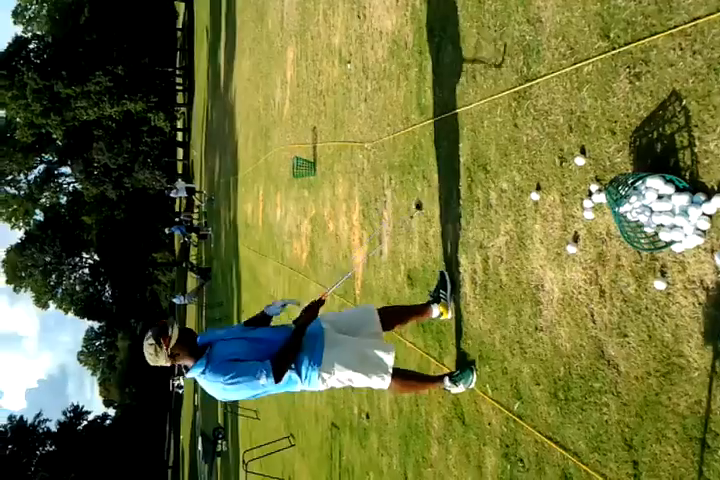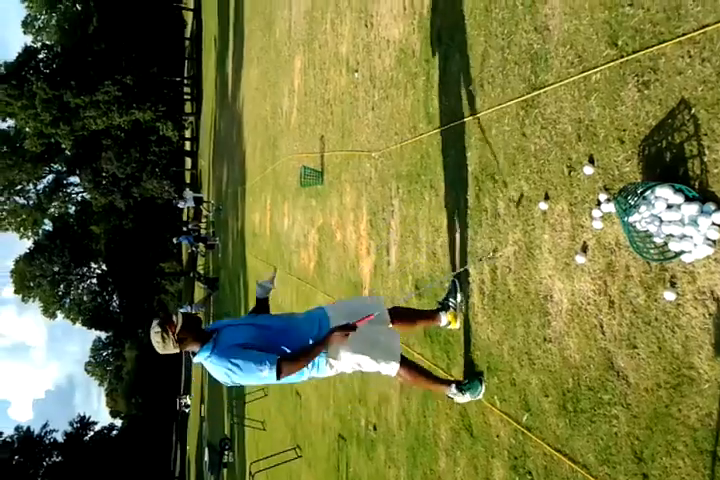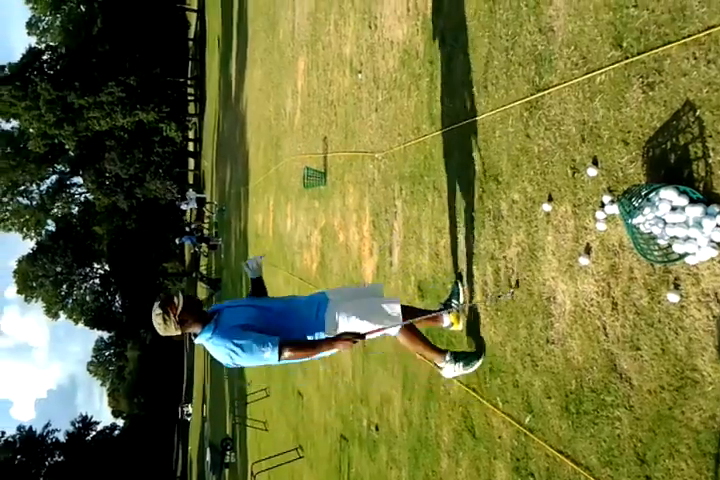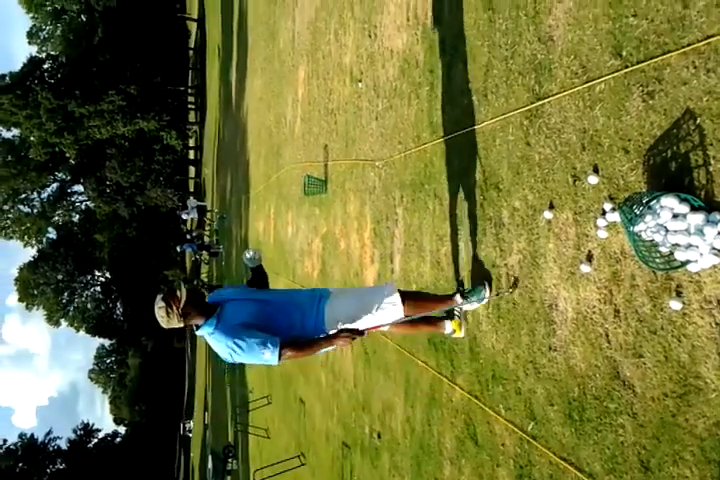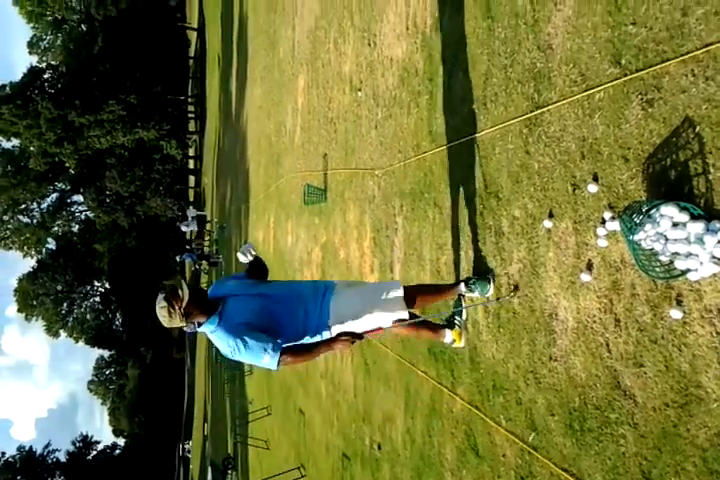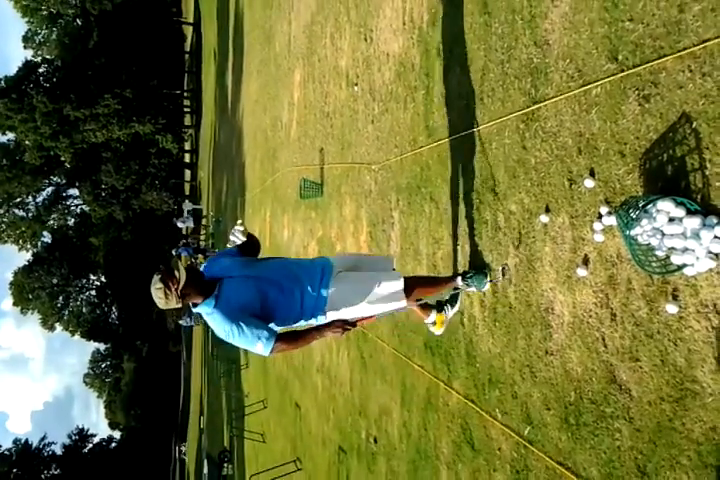
dt=0.2s
person 1, frame 1
left shoulder: (205, 340)
right shoulder: (219, 380)
right elbow: (277, 373)
left wrist: (267, 313)
right wrist: (300, 326)
left hip: (317, 330)
right hip: (320, 364)
left knee: (381, 317)
right knee: (388, 375)
left ankle: (434, 308)
right ankle: (447, 382)
person 1, frame 2
left shoulder: (213, 330)
right shoulder: (225, 363)
right elbow: (283, 369)
right wrist: (326, 343)
left hip: (318, 317)
right hip: (323, 354)
left knee: (388, 315)
right knee: (395, 361)
left ankle: (442, 315)
right ankle: (453, 389)
person 1, frame 3
left shoulder: (215, 314)
right shoulder: (227, 344)
right elbow: (285, 352)
left wrist: (254, 276)
right wrist: (333, 344)
left hip: (317, 304)
right hip: (323, 326)
left knee: (389, 308)
right knee: (393, 318)
left ankle: (444, 316)
right ankle: (445, 361)
person 1, frame 4
left shoulder: (215, 299)
right shoulder: (227, 339)
left elbow: (257, 291)
right elbow: (283, 353)
right wrist: (332, 341)
left hip: (320, 301)
right hip: (324, 323)
left knee: (391, 315)
right knee: (397, 300)
left ankle: (446, 324)
right ankle: (458, 300)
person 1, frame 5
left shoulder: (217, 290)
right shoulder: (229, 338)
left elbow: (258, 277)
right elbow: (282, 358)
right wrist: (331, 345)
left hip: (324, 292)
right hip: (329, 318)
left knee: (395, 313)
right knee: (406, 296)
left ankle: (448, 333)
right ankle: (462, 287)
person 1, frame 6
left shoulder: (212, 266)
right shoulder: (225, 320)
left elbow: (251, 251)
right elbow: (275, 344)
right wrist: (322, 332)
left hip: (321, 269)
right hip: (326, 301)
left knee: (390, 281)
right knee: (405, 287)
left ankle: (433, 313)
right ankle: (459, 281)
